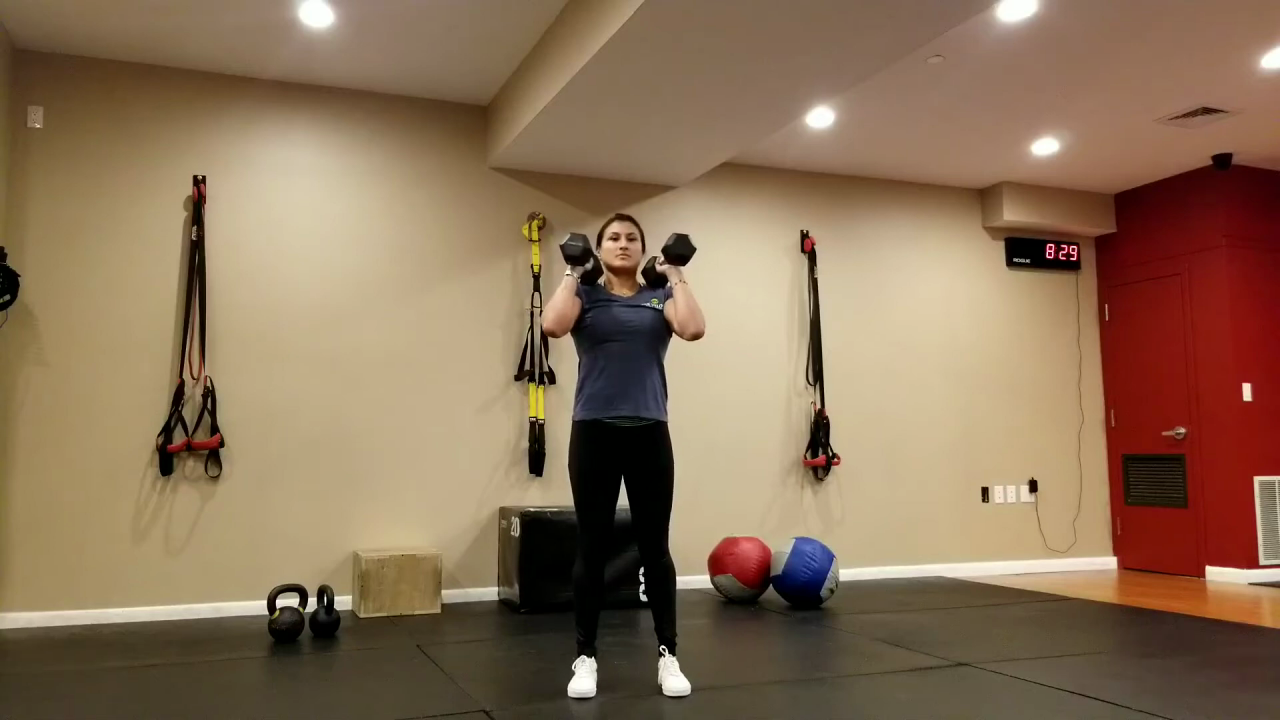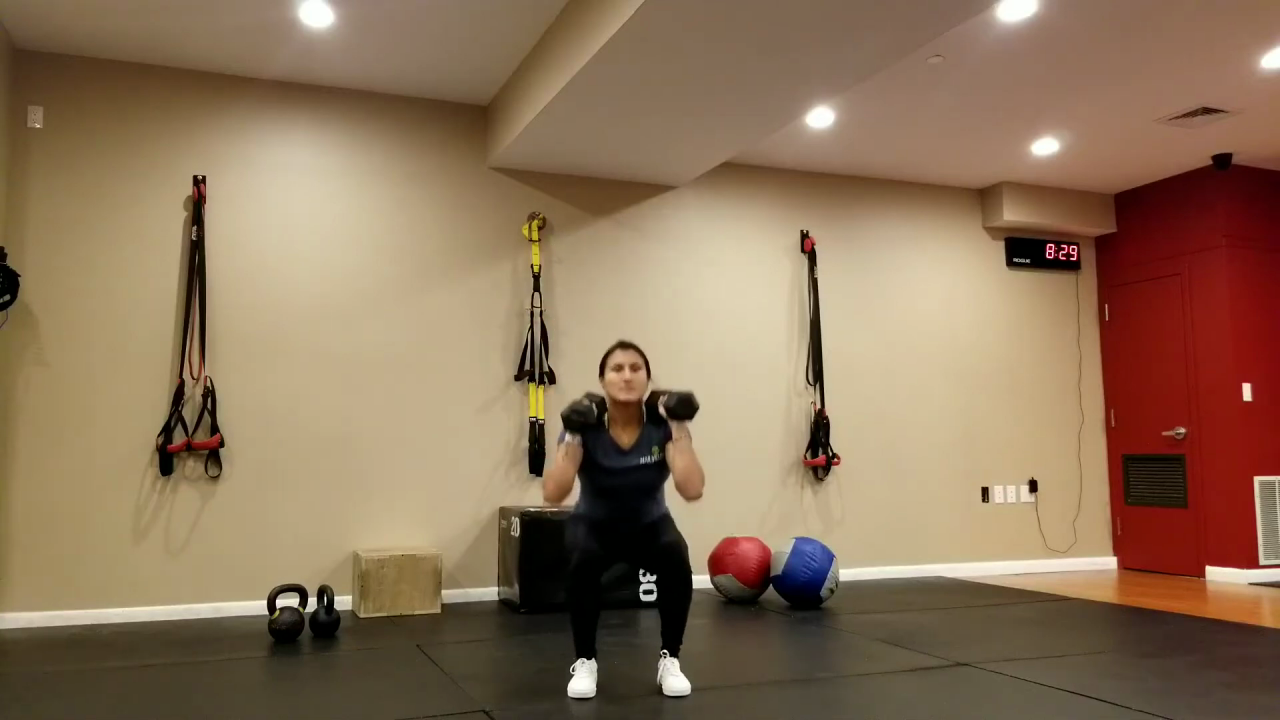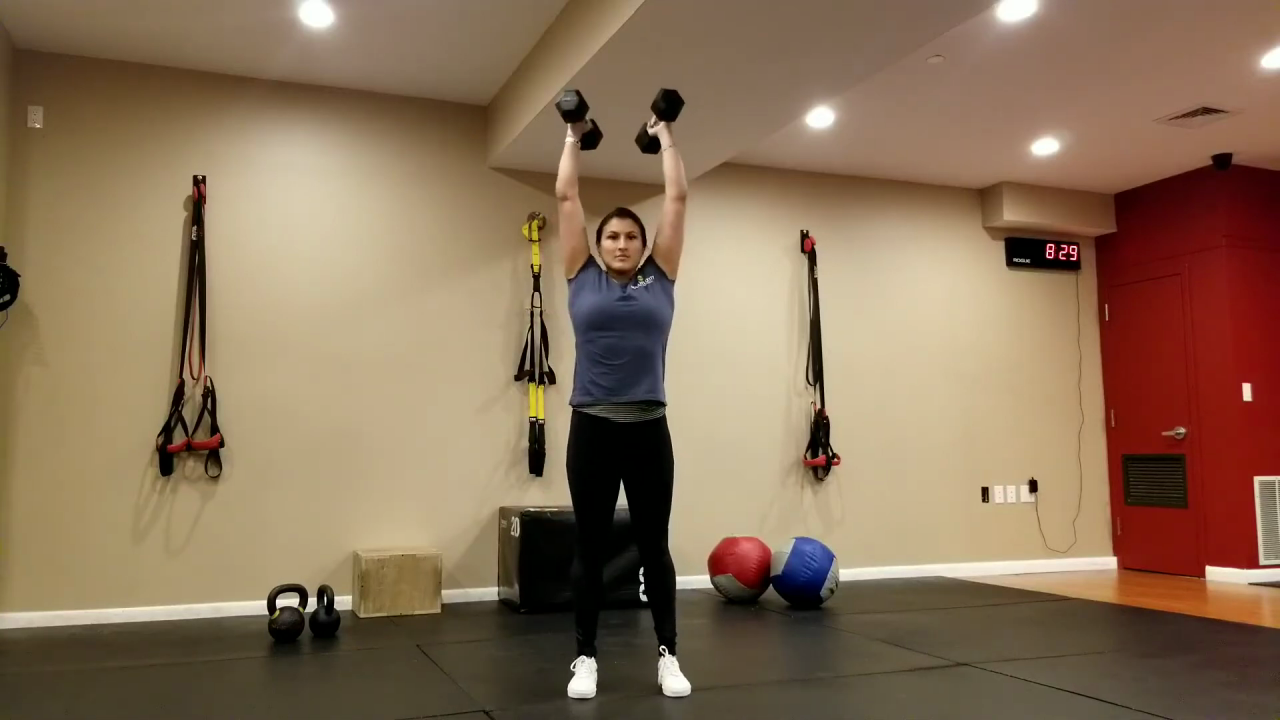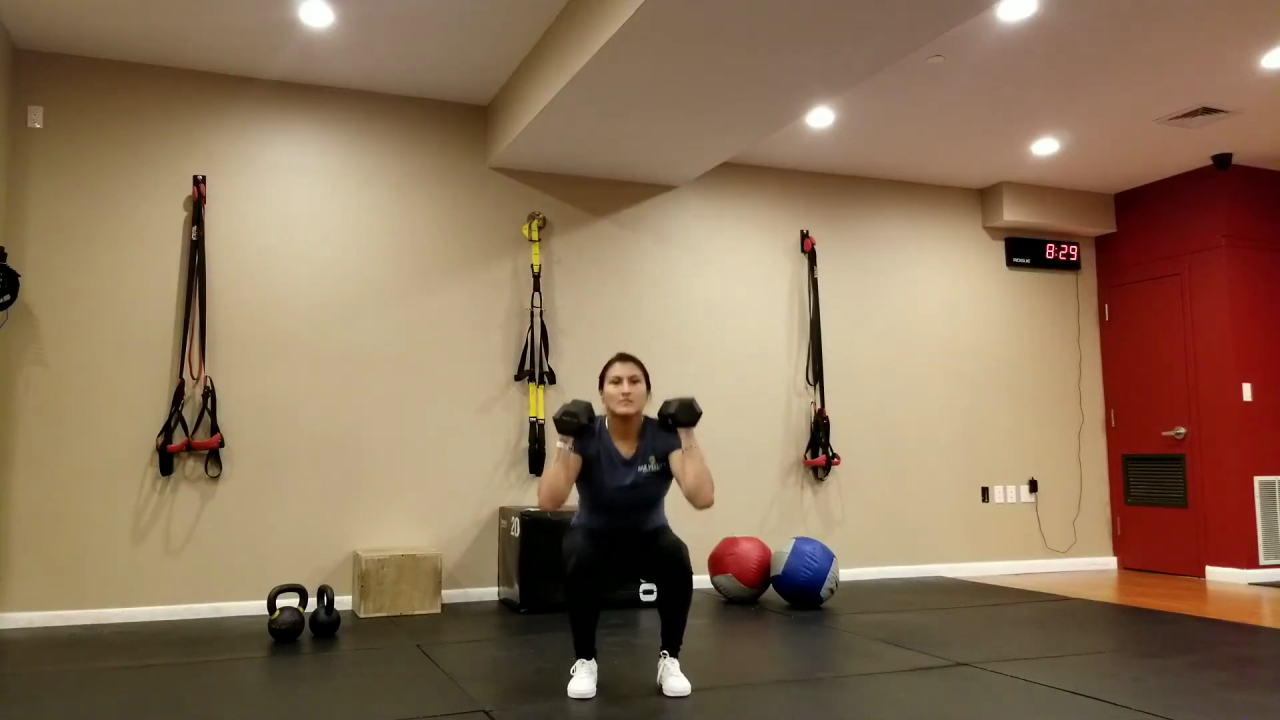
dt=1s
person 1, frame 1
left shoulder: (660, 297)
right shoulder: (586, 295)
left elbow: (693, 328)
right elbow: (552, 325)
left wrist: (676, 275)
right wrist: (572, 273)
left hip: (648, 432)
right hip: (593, 432)
left knee: (654, 546)
right knee: (592, 546)
left ankle: (667, 657)
right ankle: (585, 658)
person 1, frame 2
left shoulder: (662, 427)
right shoulder: (587, 428)
left elbow: (693, 491)
right elbow: (553, 495)
left wrist: (679, 428)
right wrist: (572, 435)
left hip: (648, 526)
right hip: (595, 525)
left knee: (675, 558)
right knee: (584, 559)
left ankle: (669, 659)
right ankle: (585, 661)
person 1, frame 3
left shoulder: (659, 279)
right shoulder: (583, 279)
left elbow: (676, 198)
right elbow: (566, 196)
left wrist: (665, 140)
right wrist: (573, 139)
left hip: (648, 428)
right hip: (592, 427)
left knee: (654, 545)
right knee: (590, 547)
left ankle: (667, 656)
right ankle: (585, 658)
person 1, frame 4
left shoulder: (665, 438)
right shoulder: (586, 438)
left elbow: (703, 498)
right elbow: (548, 502)
left wrist: (689, 437)
right wrist: (565, 442)
left hip: (647, 539)
right hip: (594, 538)
left knee: (676, 559)
right knee: (581, 560)
left ankle: (669, 660)
right ankle: (585, 662)
